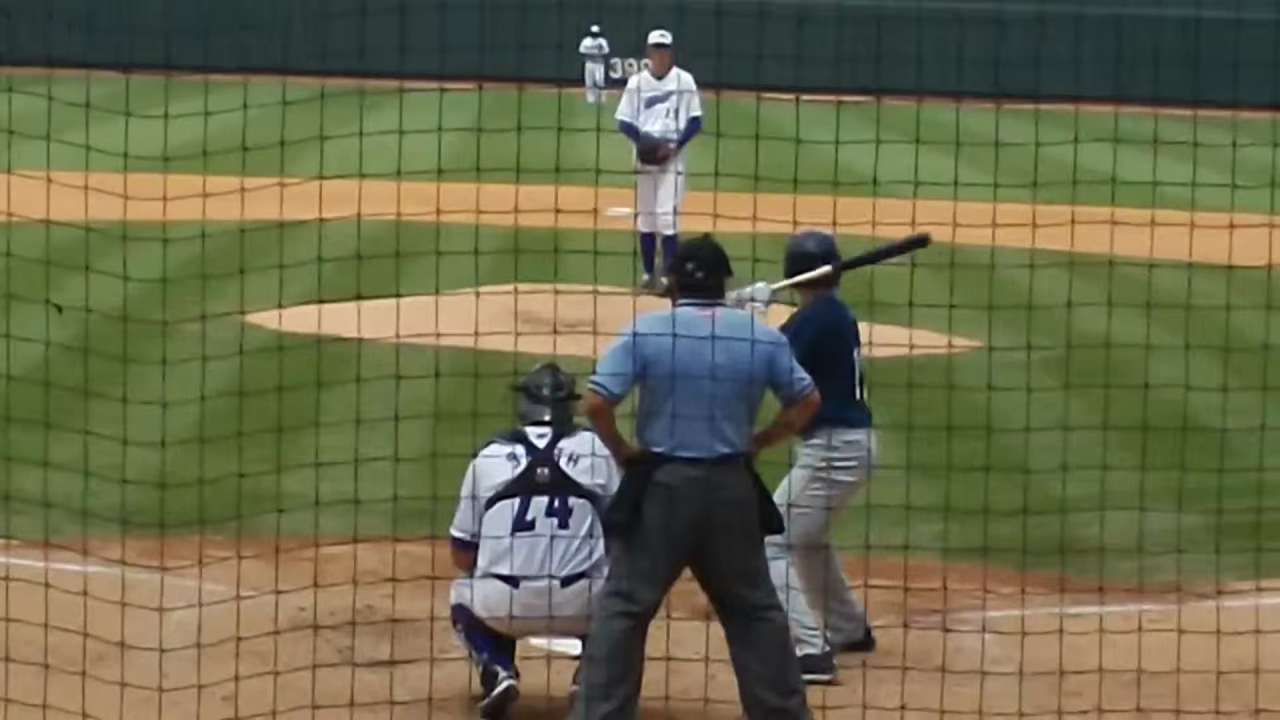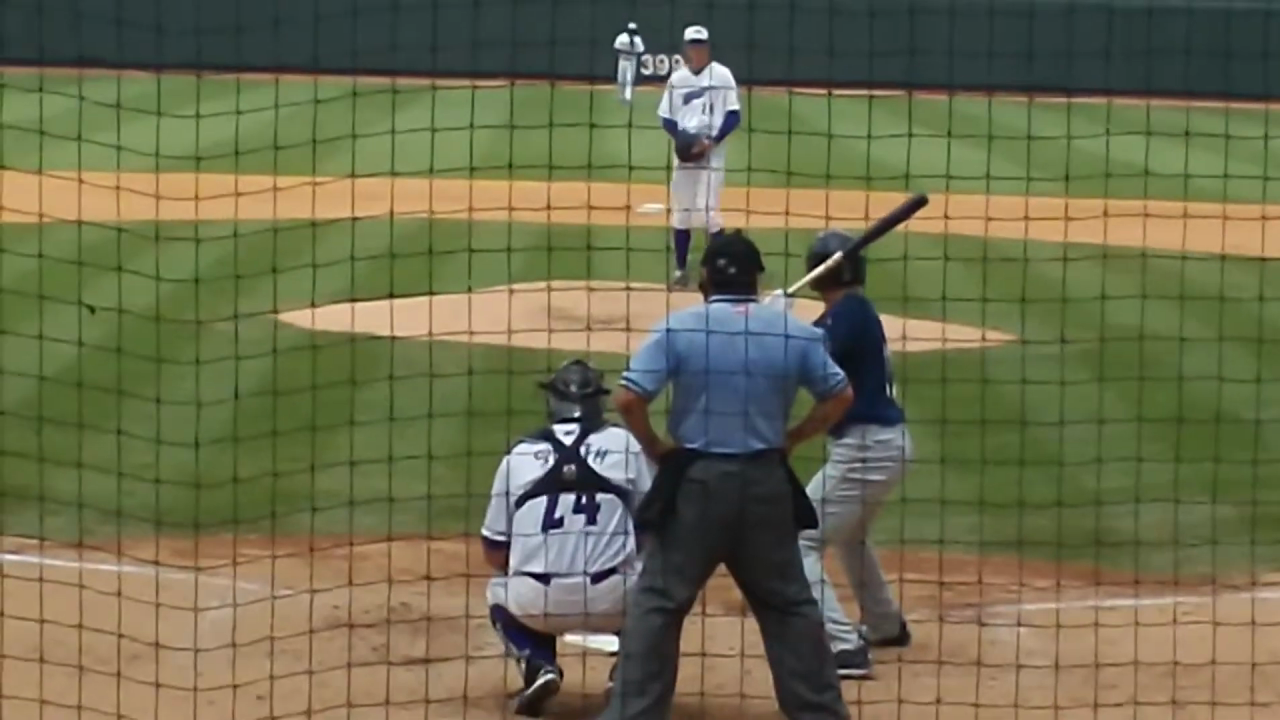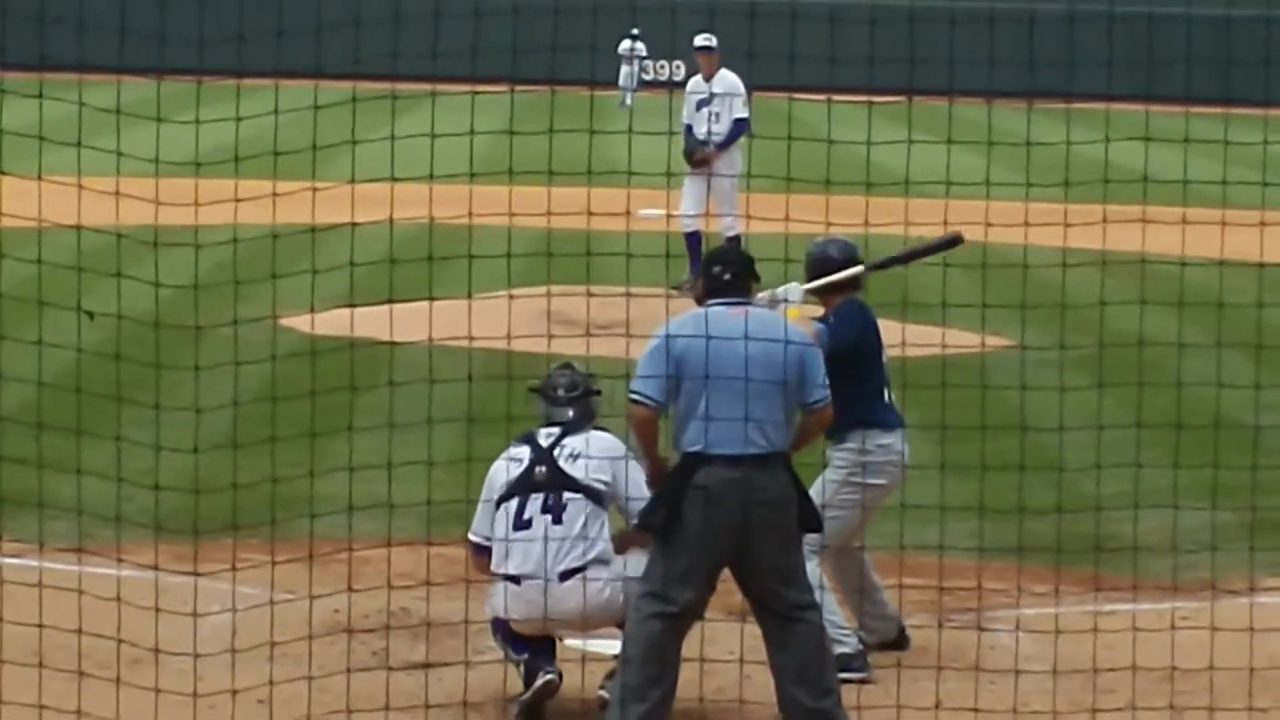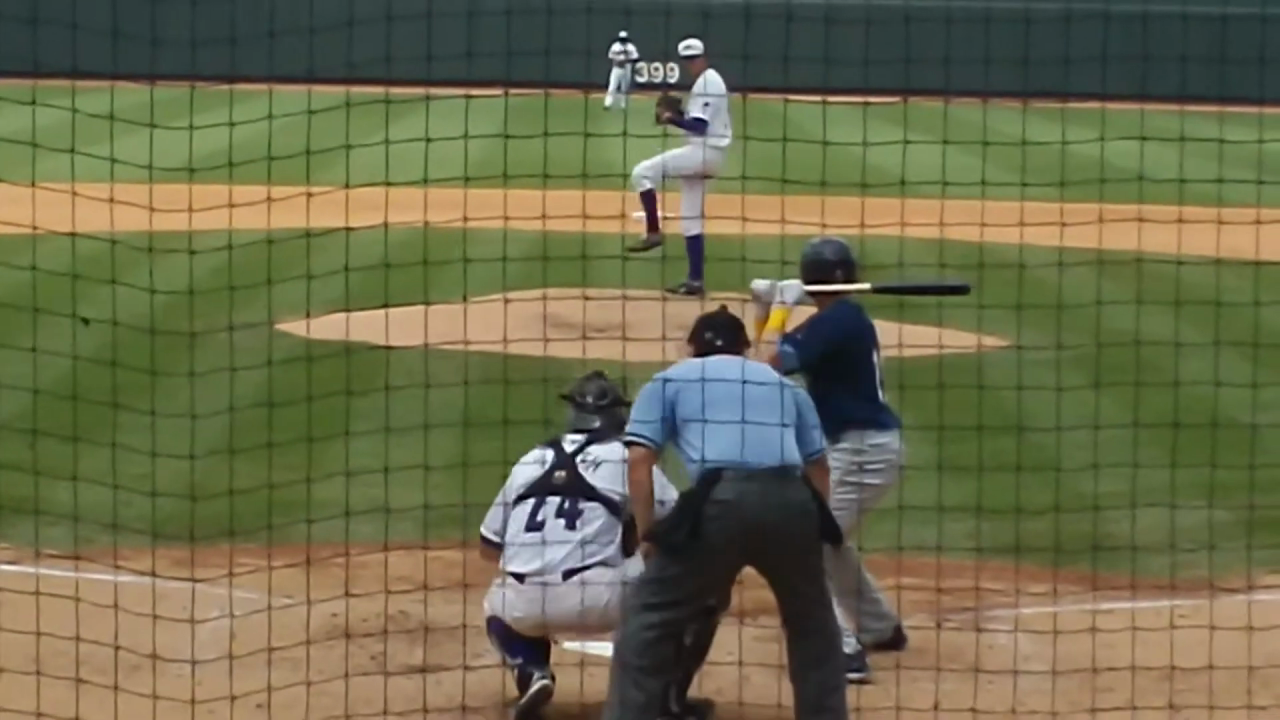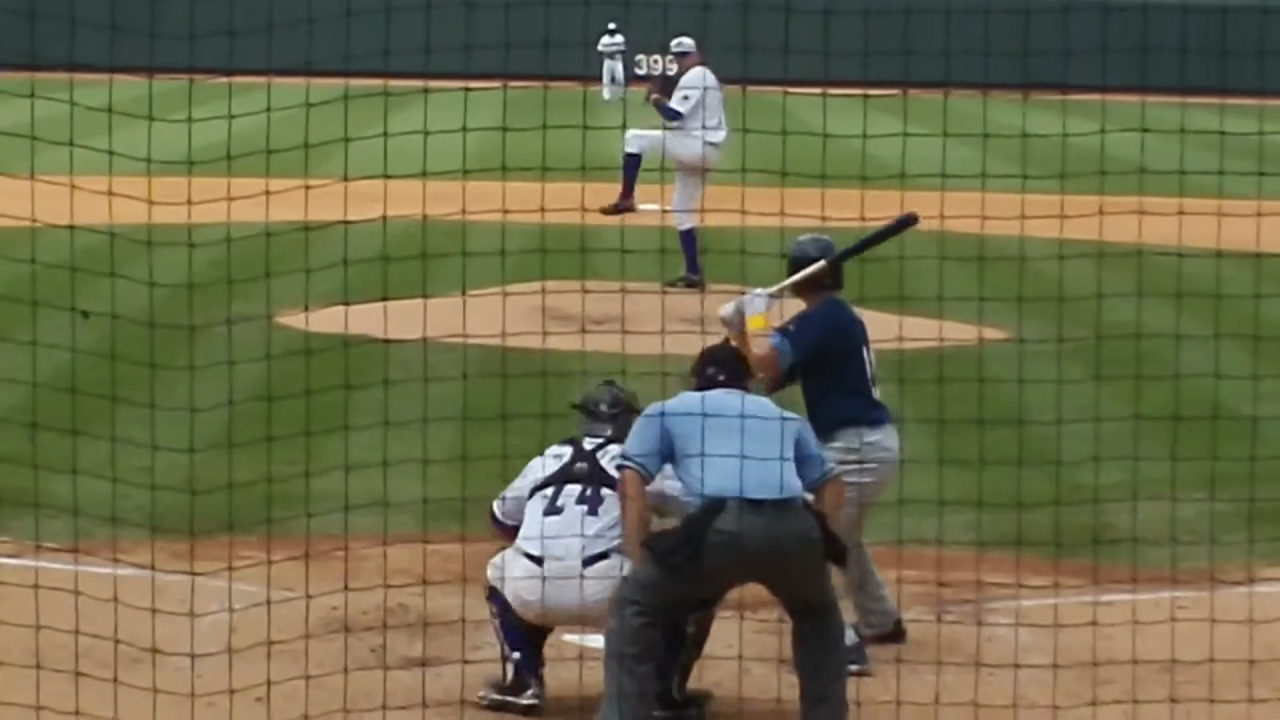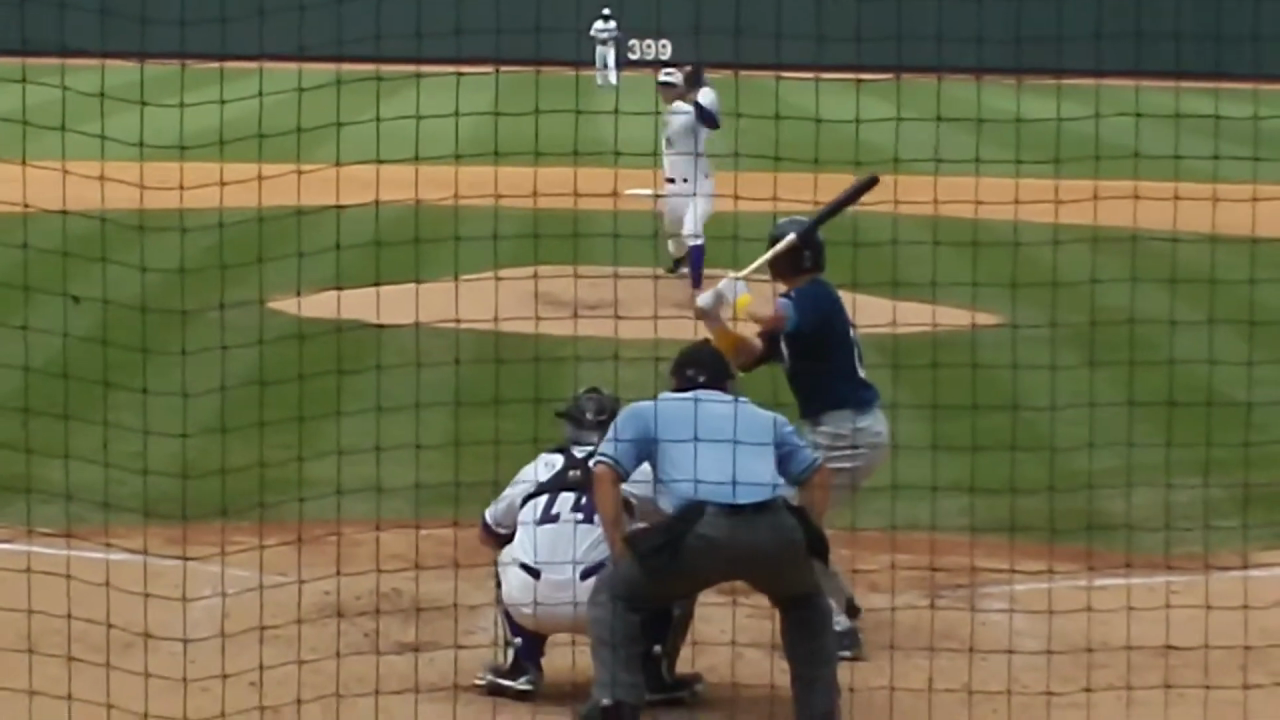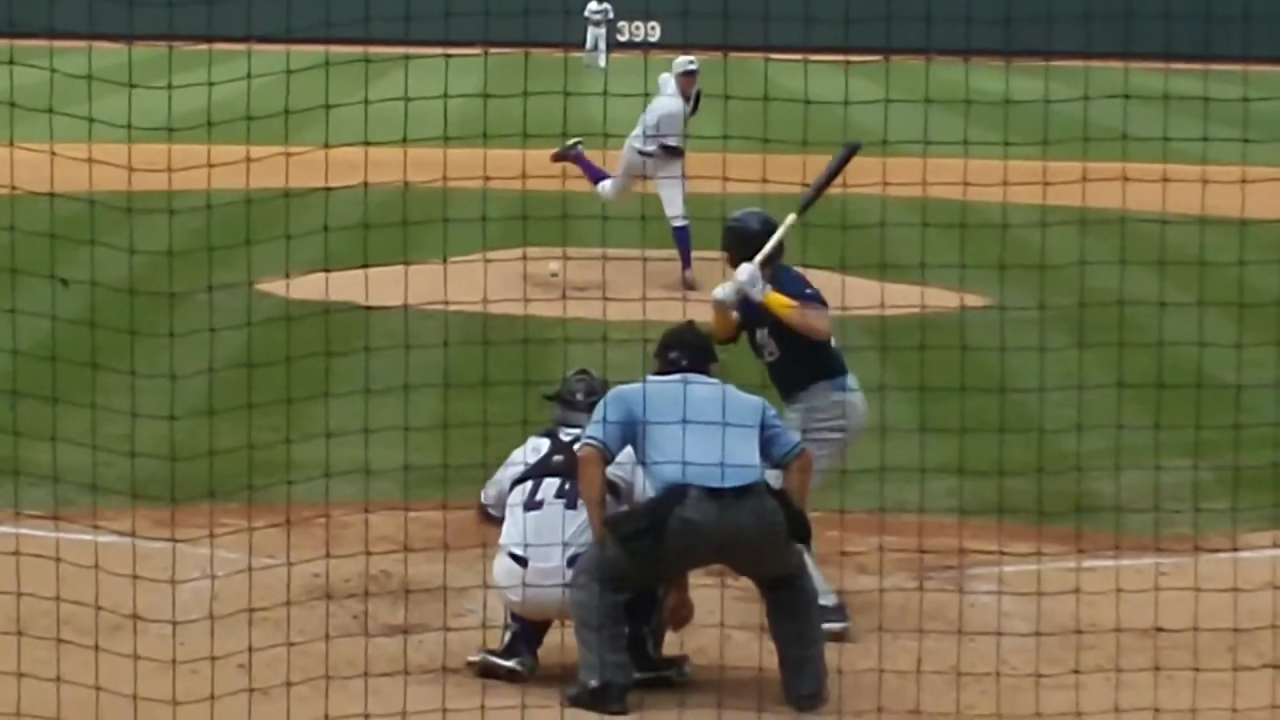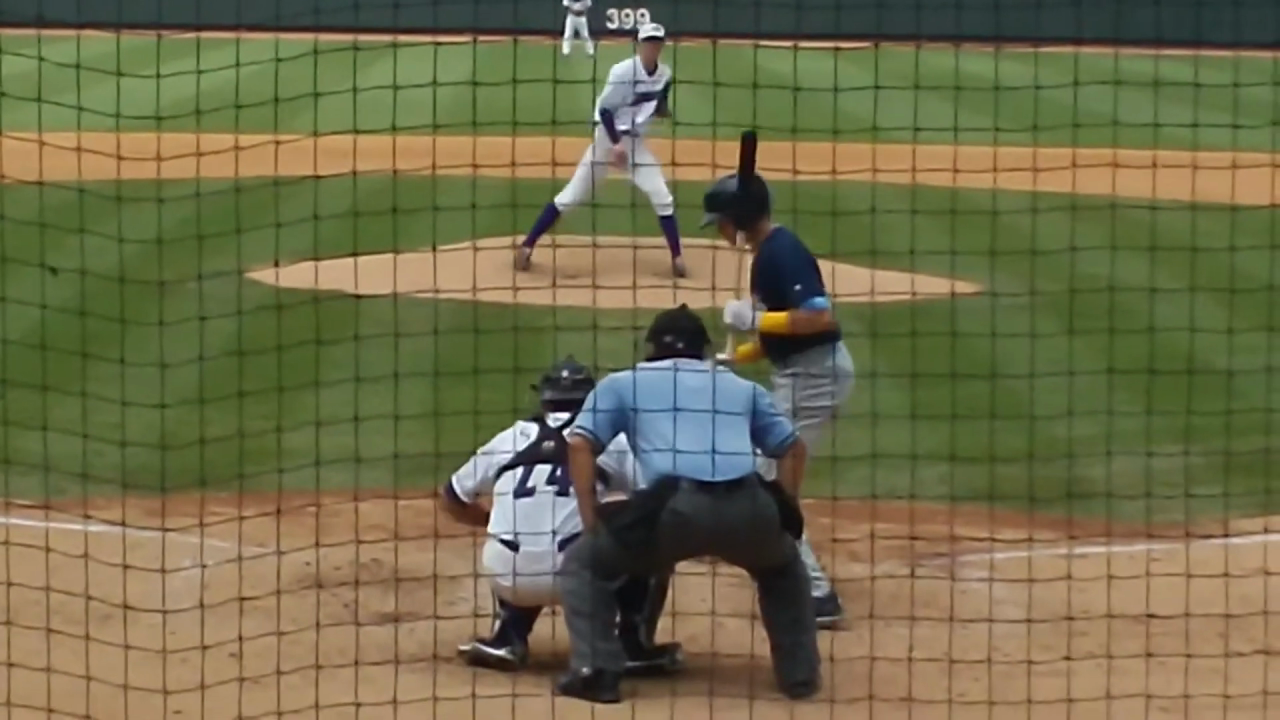
dt=0.5s
person 1, frame 1
left shoulder: (815, 316)
right shoulder: (837, 313)
left wrist: (755, 313)
right wrist: (744, 309)
left hip: (829, 448)
right hip: (849, 443)
left knee: (770, 545)
right knee: (807, 538)
left ankle: (811, 652)
right ankle: (849, 629)
person 1, frame 2
left shoulder: (846, 313)
right shoulder: (857, 311)
left hip: (863, 447)
right hip: (882, 440)
left knee: (799, 540)
right knee: (849, 535)
left ankle: (845, 648)
right ankle: (886, 625)
person 1, frame 3
left shoulder: (848, 317)
right shoulder: (853, 316)
left hip: (863, 451)
right hip: (874, 446)
left knee: (803, 545)
right knee: (841, 541)
left ankle: (847, 652)
right ankle: (885, 630)
person 1, frame 4
left shoulder: (834, 321)
right shoulder: (848, 318)
left elbow: (768, 365)
right elbow: (780, 360)
left wrist: (779, 310)
right wrist: (768, 309)
left hip: (859, 451)
right hip: (869, 446)
left ankle: (845, 654)
right ankle: (881, 628)
person 1, frame 5
left shoulder: (822, 317)
right shoulder: (837, 318)
left elbow: (768, 357)
right elbow: (773, 378)
right wrist: (738, 331)
left hip: (855, 448)
right hip: (871, 442)
right knee: (841, 534)
left ankle: (843, 647)
right ankle: (882, 621)
person 1, frame 6
left shoulder: (813, 295)
right shoulder: (807, 301)
left elbow: (773, 319)
right elbow: (748, 356)
left wrist: (738, 298)
right wrist: (714, 320)
left hip: (845, 432)
right hip: (846, 427)
left ankle: (838, 632)
right ankle: (835, 599)
person 1, frame 7
left shoulder: (793, 285)
right shoulder: (752, 292)
left elbow: (823, 329)
right elbow: (721, 336)
left wrist: (765, 296)
right wrist: (723, 305)
left hip: (826, 409)
right hip: (807, 406)
left ankle: (823, 607)
person 1, frame 8
left shoulder: (782, 251)
right shoulder: (764, 253)
left elbow: (821, 316)
left wrist: (754, 321)
right wrist: (736, 356)
left hip: (813, 375)
right hip: (798, 374)
left knee: (765, 484)
right knee: (767, 473)
left ankle: (818, 597)
person 2, frame 1
left shoulder: (645, 331)
right shoulder: (763, 336)
left elbow: (596, 403)
right elbow: (806, 402)
left wrist: (622, 451)
right wrist: (756, 443)
left hip: (663, 484)
right hip: (732, 487)
left knee: (622, 605)
right knee: (755, 607)
person 2, frame 2
left shoulder: (677, 328)
right shoulder: (796, 332)
left elbow: (627, 399)
right elbow: (840, 396)
left wrist: (656, 447)
right wrist: (790, 438)
left hip: (697, 481)
right hip: (766, 481)
left knee: (657, 602)
right knee: (790, 603)
person 2, frame 3
left shoulder: (676, 333)
right shoulder: (795, 337)
left elbow: (642, 416)
right elbow: (819, 415)
left wrist: (658, 478)
left hip: (704, 483)
right hip: (772, 485)
left knee: (659, 608)
right knee: (793, 609)
person 2, frame 4
left shoulder: (669, 379)
right shoulder: (784, 384)
left elbow: (639, 458)
right elbow: (817, 465)
left wrist: (649, 533)
right wrist: (808, 518)
left hip: (721, 500)
right hip: (790, 499)
left knee: (650, 610)
right knee: (812, 617)
person 2, frame 5
left shoulder: (665, 412)
right shoulder: (785, 417)
left elbow: (631, 481)
right elbow: (829, 487)
left wrist: (640, 560)
right wrist: (815, 547)
left hip: (723, 529)
right hip: (793, 530)
left knee: (633, 605)
right knee: (818, 612)
person 2, frame 6
left shoulder: (645, 412)
right shoulder: (765, 417)
left elbow: (604, 475)
right elbow: (816, 477)
left wrist: (620, 553)
right wrist: (804, 544)
left hip: (704, 532)
right hip: (775, 533)
left knee: (613, 593)
right knee: (805, 600)
person 2, frame 7
left shoulder: (628, 395)
right shoulder: (748, 401)
left elbow: (590, 456)
right elbow: (799, 460)
left wrist: (602, 537)
right wrist: (783, 527)
left hip: (687, 515)
right hip: (757, 517)
left knee: (594, 575)
right knee: (790, 581)
left ankle: (604, 683)
right ankle: (807, 686)
person 2, frame 8
left shoulder: (622, 383)
right shoulder: (741, 385)
left elbow: (579, 445)
right elbow: (793, 449)
left wrist: (592, 527)
right wrist: (780, 516)
left hip: (677, 507)
right hip: (748, 510)
left knee: (584, 562)
right knee: (784, 566)
left ankle: (595, 671)
right ankle: (799, 674)
person 3, frame 1
left shoulder: (489, 455)
right shoulder: (592, 448)
left elbow: (462, 556)
left hip: (501, 604)
right hip: (577, 602)
left knee: (464, 595)
left ankle: (497, 674)
person 3, frame 2
left shoulder: (519, 454)
right shoulder: (623, 443)
left elbow: (494, 555)
left hip: (535, 602)
right hip: (610, 598)
left knee: (500, 593)
left ankle: (538, 666)
person 3, frame 3
left shoulder: (508, 458)
right shoulder: (604, 444)
left elbow: (481, 559)
left hip: (520, 605)
right hip: (587, 594)
left ankle: (537, 669)
person 3, frame 4
left shoulder: (530, 460)
right shoulder: (623, 457)
left elbow: (490, 548)
right wrist: (634, 543)
left hip: (523, 606)
right hip: (593, 599)
left knee: (499, 605)
left ankle: (531, 672)
person 3, frame 5
left shoulder: (548, 459)
left elbow: (499, 522)
left hip: (531, 591)
right hip: (601, 591)
left knee: (501, 571)
left ankle: (522, 680)
right ankle: (666, 690)
person 3, frame 6
left shoulder: (537, 467)
right shoulder: (634, 469)
left elbow: (490, 534)
left hip: (527, 603)
left ankle: (521, 668)
right ankle: (655, 674)
person 3, frame 7
left shoulder: (525, 452)
right shoulder: (622, 453)
left elbow: (488, 514)
left hip: (516, 589)
left ankle: (516, 650)
right ankle: (642, 657)
person 3, frame 8
left shoulder: (510, 437)
right shoulder: (612, 437)
left elbow: (452, 501)
left hip: (505, 574)
left ankle: (506, 639)
right ankle: (634, 644)
person 4, frame 1
left shoulder: (684, 80)
right shoulder: (636, 82)
left elbow: (695, 121)
right elbow: (624, 122)
left wrist: (676, 146)
right wrist: (643, 142)
left hip: (673, 156)
left knee: (667, 216)
right knee: (645, 216)
left ankle: (669, 275)
right ankle: (649, 273)
person 4, frame 2
left shoulder: (721, 74)
right shoulder: (676, 78)
left elbow: (734, 115)
right elbow: (666, 118)
left wrist: (713, 141)
right wrist: (681, 138)
left hip: (712, 152)
left knee: (706, 211)
right knee: (680, 214)
right ankle: (681, 270)
person 4, frame 3
left shoulder: (731, 82)
right shoulder: (693, 84)
left elbow: (742, 124)
left wrist: (717, 148)
left hip: (726, 157)
left knee: (728, 218)
right knee: (689, 214)
right ankle: (695, 273)
person 4, frame 4
left shoulder: (708, 82)
right shoulder: (707, 81)
left elbow: (698, 125)
left wrist: (672, 119)
right wrist: (675, 118)
left hip: (705, 152)
right hip: (705, 153)
left knee: (642, 172)
right knee: (691, 217)
left ankle: (654, 232)
right ankle: (695, 279)
person 4, frame 5
left shoulder: (693, 78)
right shoulder: (709, 78)
left elbow: (673, 114)
left wrist: (656, 101)
right wrist: (663, 102)
left hip: (694, 146)
right hip: (706, 151)
left knee: (634, 137)
right knee: (682, 212)
left ankle: (626, 198)
right ankle: (693, 274)
person 4, frame 6
left shoulder: (689, 110)
right shoulder: (674, 112)
left elbow: (713, 121)
left hip: (697, 184)
right hip: (675, 187)
left knee: (692, 231)
right knee: (674, 234)
left ankle: (696, 288)
right ankle: (681, 260)
person 4, frame 7
right shoulder: (671, 107)
right elbow: (670, 149)
right wrist: (681, 154)
left hip: (665, 158)
right hip: (639, 153)
left knee: (677, 213)
right knee: (608, 190)
left ankle: (687, 269)
right ankle: (574, 153)
person 4, frame 8
left shoulder: (665, 73)
right shoulder: (623, 70)
right elbow: (604, 110)
left wrist: (662, 110)
right wrist: (614, 143)
left hip: (636, 144)
right hip: (607, 141)
left knee: (663, 199)
right knee: (570, 196)
left ankle: (677, 256)
right ankle: (528, 244)
